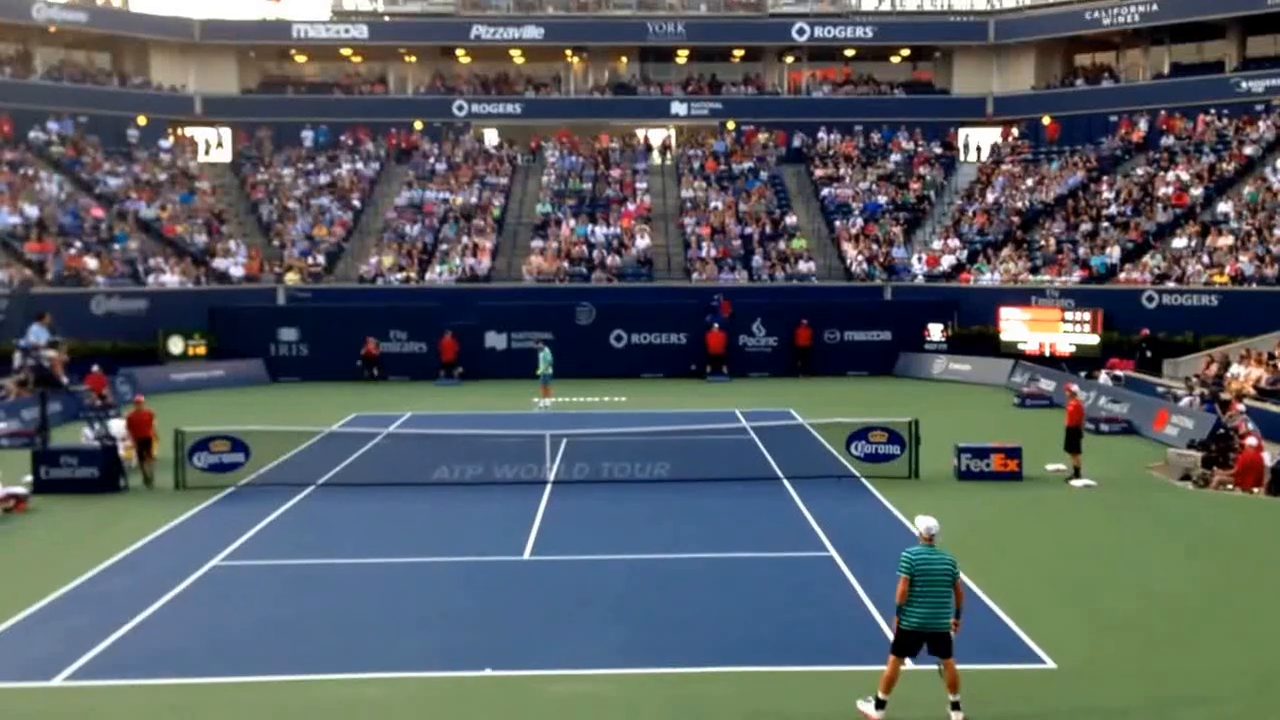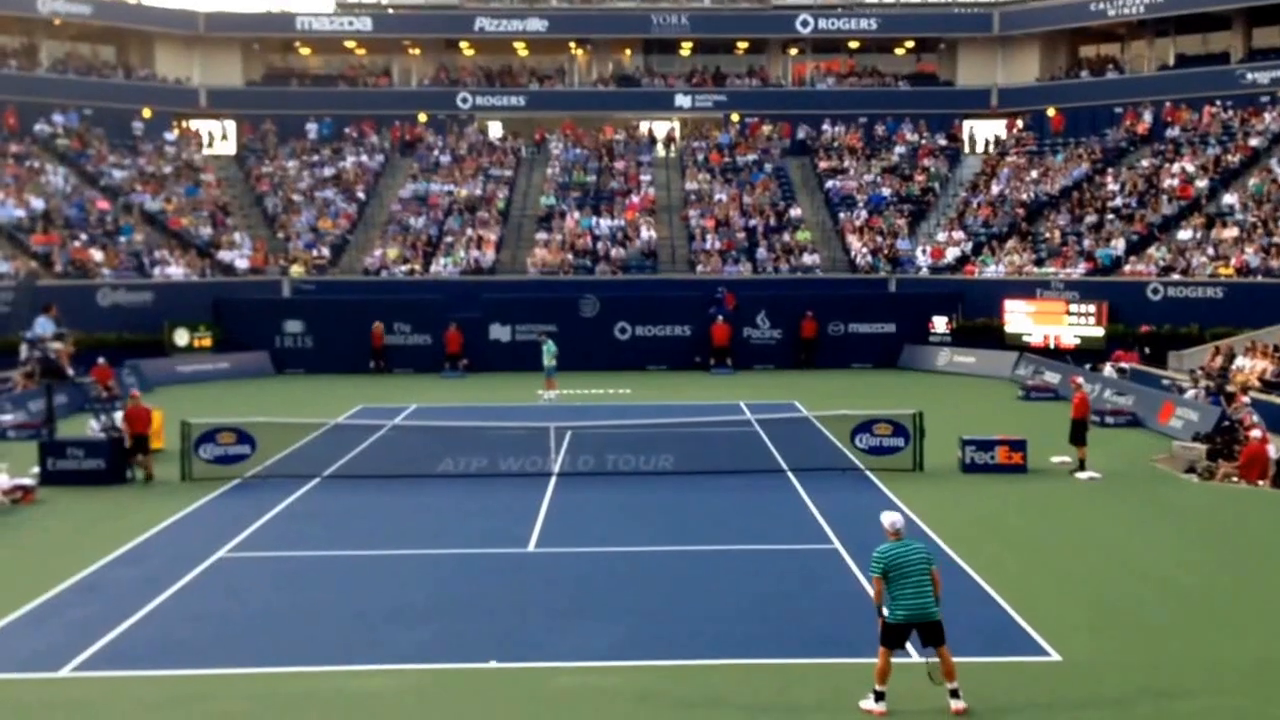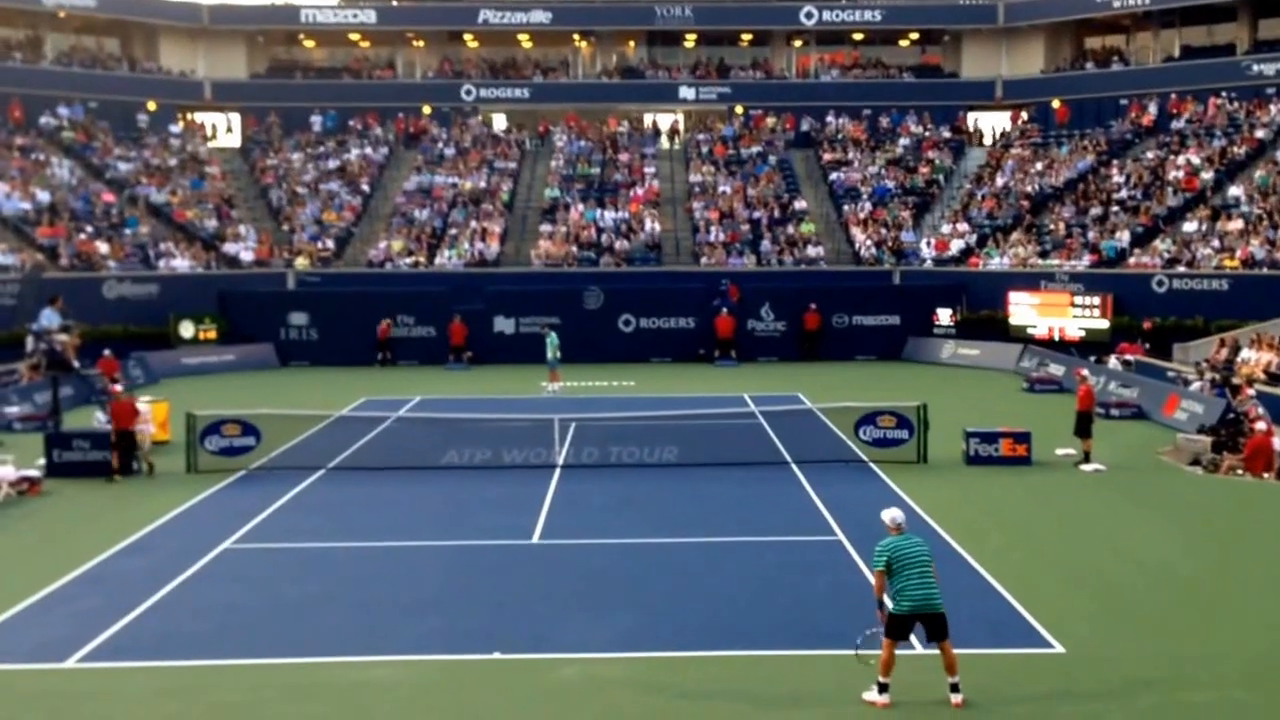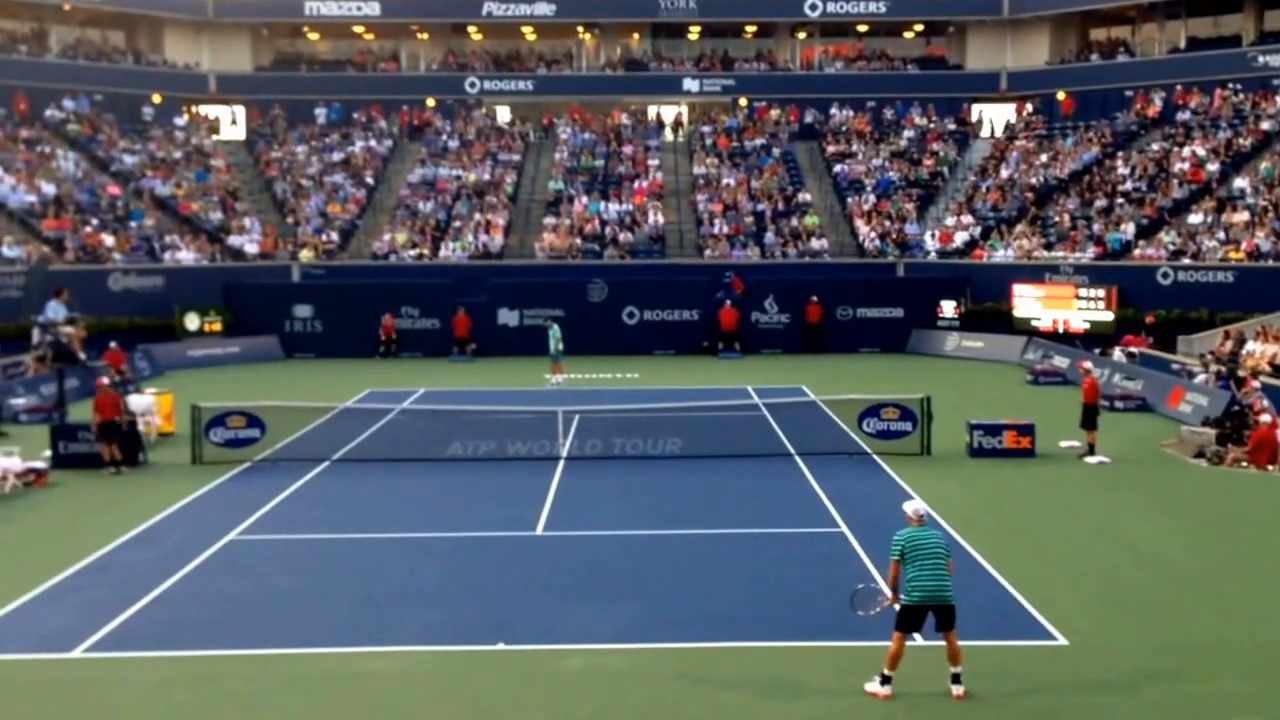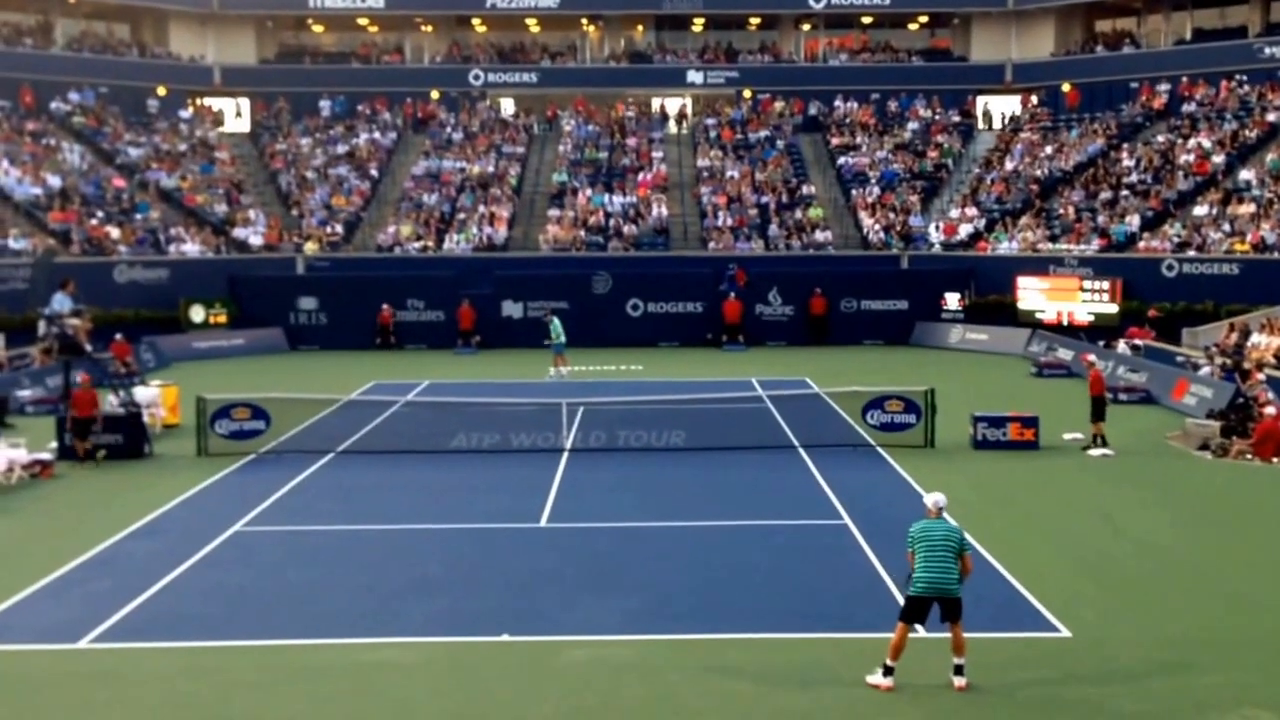
dt=0.3s
person 1, frame 1
left shoulder: (910, 555)
right shoulder: (949, 559)
left elbow: (903, 589)
right elbow: (959, 591)
left wrist: (898, 615)
right wrist: (957, 616)
left hip: (912, 621)
right hip: (941, 622)
left knee: (894, 662)
right knee: (949, 663)
person 1, frame 2
left shoulder: (880, 553)
right shoulder: (921, 548)
left elbow: (878, 588)
right elbow: (935, 580)
left wrist: (880, 614)
right wrist: (937, 604)
left hip: (899, 614)
right hip: (929, 611)
left knee: (884, 653)
right knee: (943, 652)
left ankle: (878, 701)
right ankle: (956, 699)
person 1, frame 3
left shoulder: (883, 547)
right shoulder: (920, 543)
left elbow: (879, 583)
left wrist: (881, 607)
left hip: (904, 606)
right hip: (934, 603)
left knee: (888, 644)
right knee: (945, 646)
left ankle: (882, 693)
right ankle: (955, 692)
person 1, frame 4
left shoulder: (901, 536)
right shoulder: (939, 536)
left elbow: (893, 573)
right elbow: (948, 570)
left wrist: (894, 593)
left hip: (914, 596)
right hip: (944, 594)
left knee: (899, 638)
right knee: (950, 636)
left ankle: (884, 684)
right ankle: (957, 684)
person 1, frame 5
left shoulder: (916, 528)
right shoulder: (957, 531)
right elbow: (968, 567)
left hip: (921, 587)
right hip: (950, 587)
left knee: (902, 628)
right knee: (956, 627)
left ankle: (886, 675)
right ankle: (959, 676)
